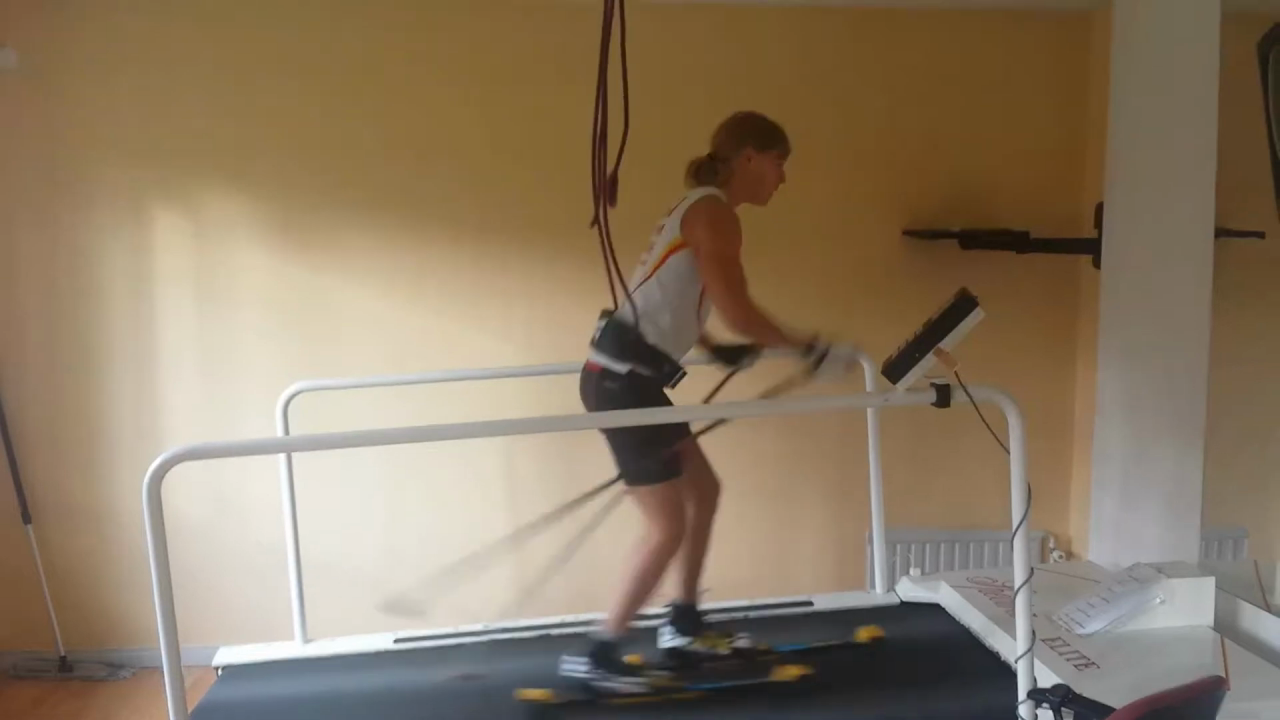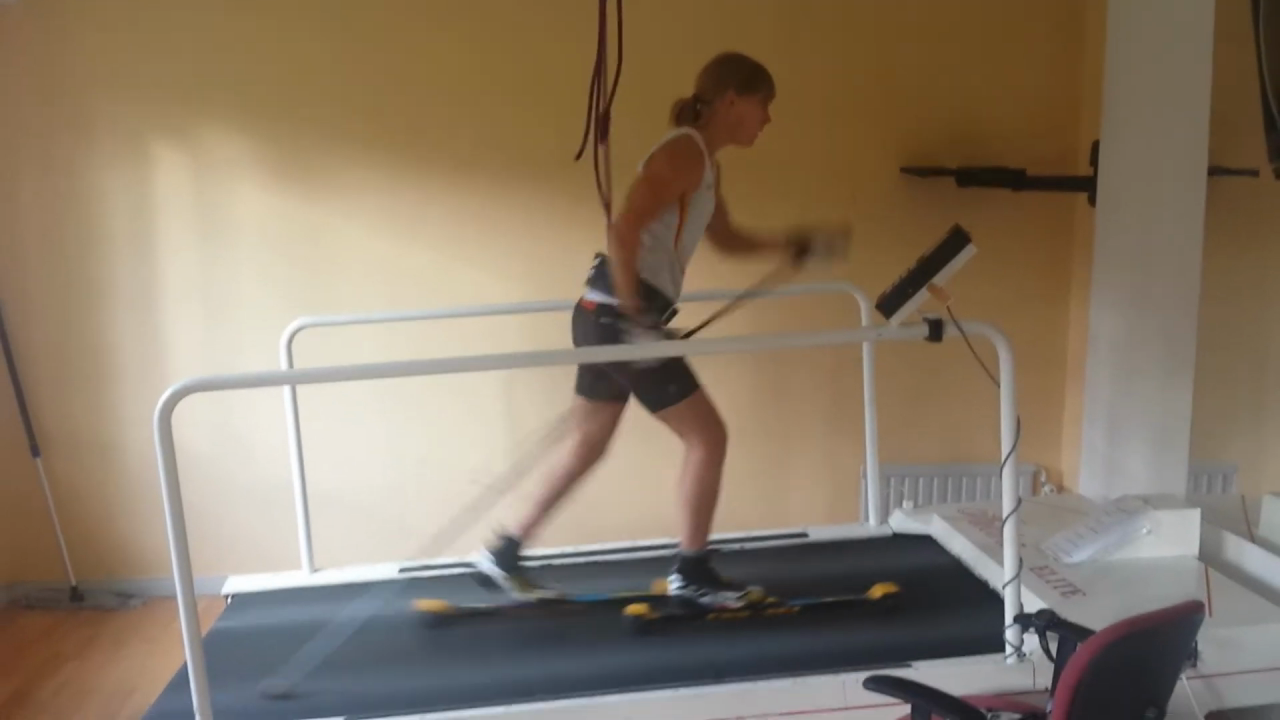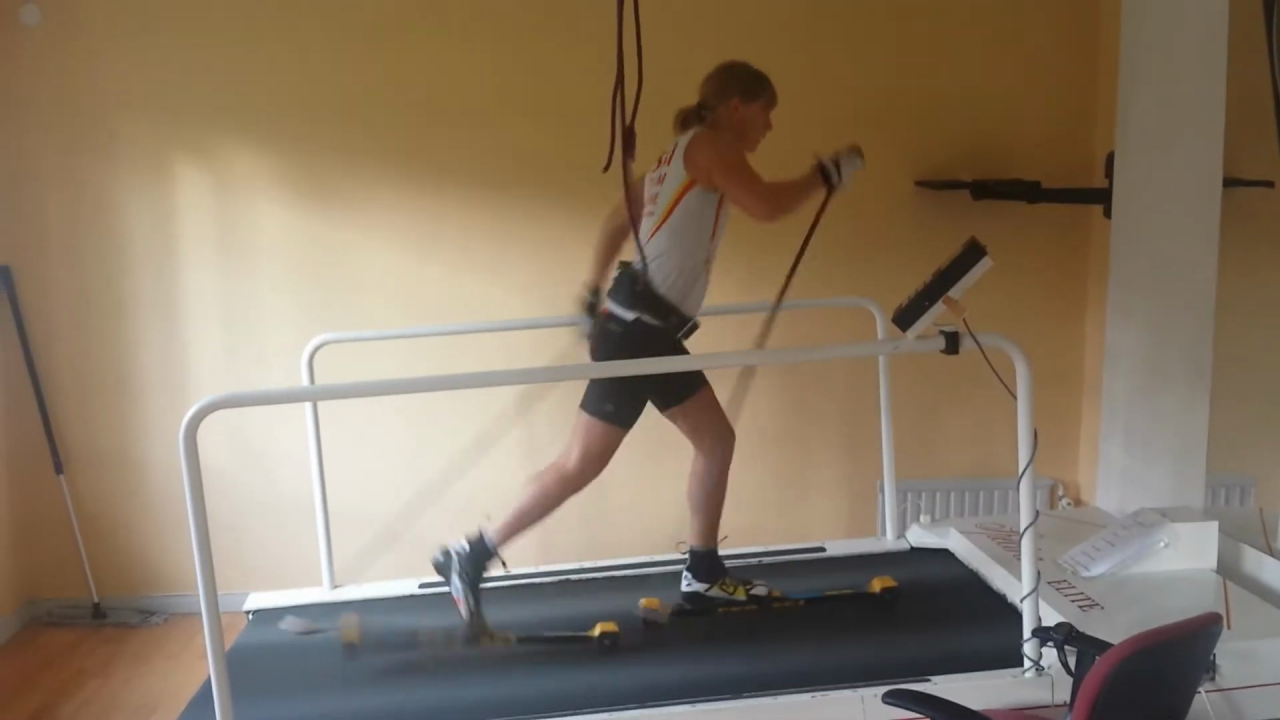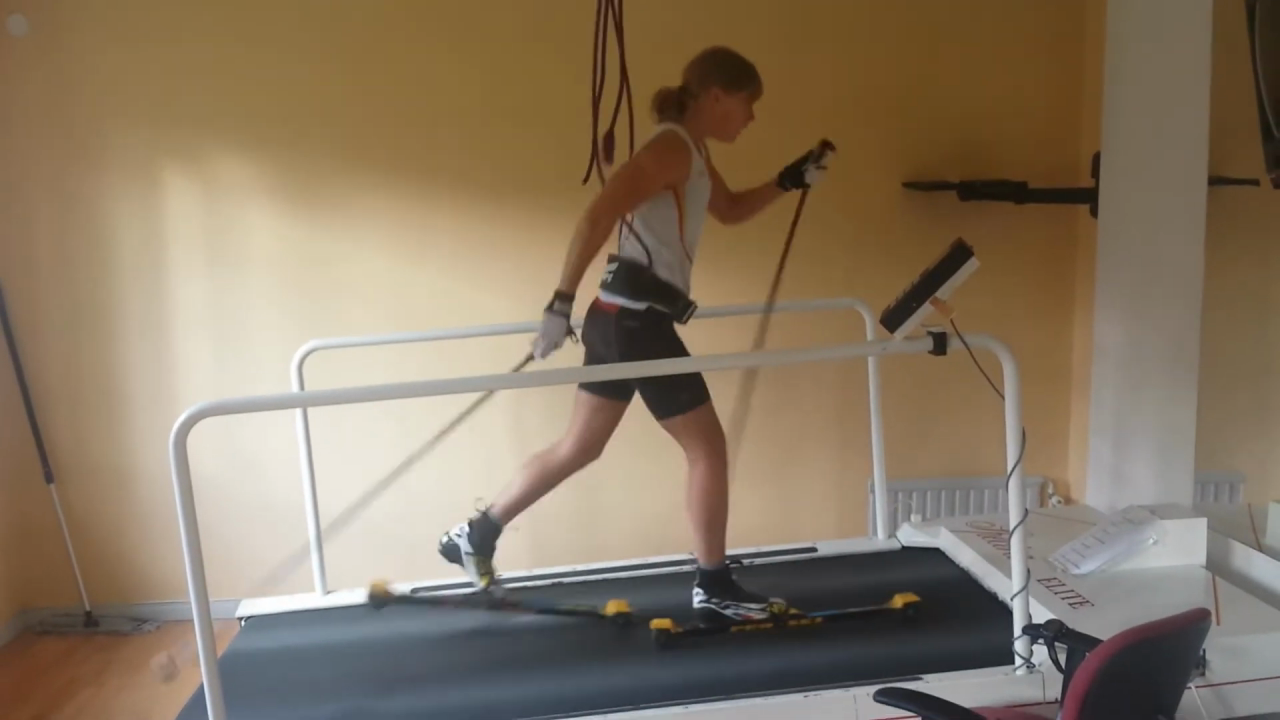
dt=0.7s
person 1, frame 1
left shoulder: (697, 209)
right shoulder: (713, 215)
right elbow: (736, 308)
left wrist: (723, 351)
right wrist: (811, 348)
left hip: (628, 373)
right hip: (624, 381)
left knee: (702, 493)
right knee: (666, 526)
left ankle: (682, 621)
right ankle: (598, 654)
person 1, frame 2
left shoulder: (705, 163)
right shoulder: (684, 152)
left elbow: (726, 237)
right elbow: (624, 232)
left wrist: (789, 245)
right wrist: (632, 317)
left hip: (611, 316)
right hip: (614, 318)
left knee: (587, 446)
right knee: (708, 438)
left ankle: (506, 552)
right ankle: (691, 575)
person 1, frame 3
left shoulder: (679, 156)
right shoulder: (710, 146)
left elbow: (619, 222)
right elbow: (764, 206)
left wrist: (592, 292)
right wrist: (825, 175)
left hip: (647, 329)
right hip: (635, 332)
left knee: (718, 441)
right knee: (581, 466)
left ankle: (703, 573)
right ankle: (470, 556)
person 1, frame 4
left shoulder: (692, 152)
right shoulder: (670, 148)
left elbow: (730, 208)
right elbow: (597, 215)
left wrist: (788, 178)
right wrist: (562, 299)
left hip: (623, 319)
right hip: (638, 320)
left knee: (579, 447)
right knee: (708, 450)
left ankle: (478, 534)
right ankle: (713, 585)
